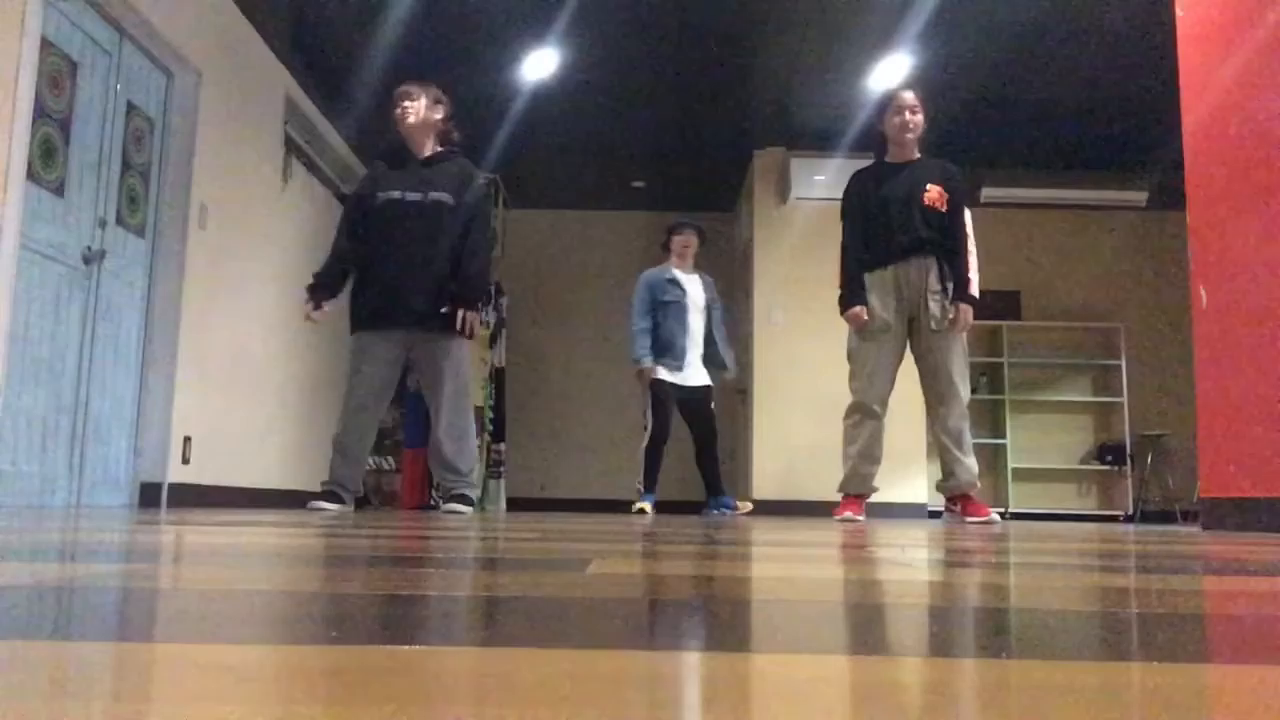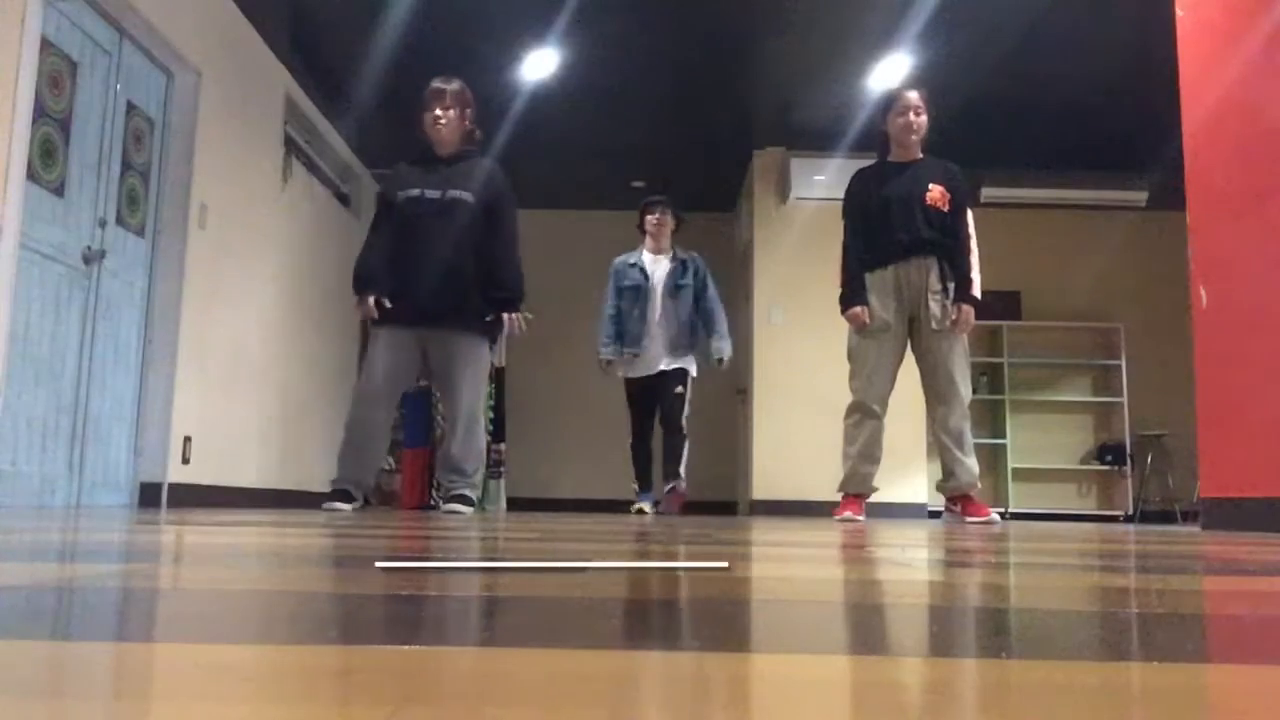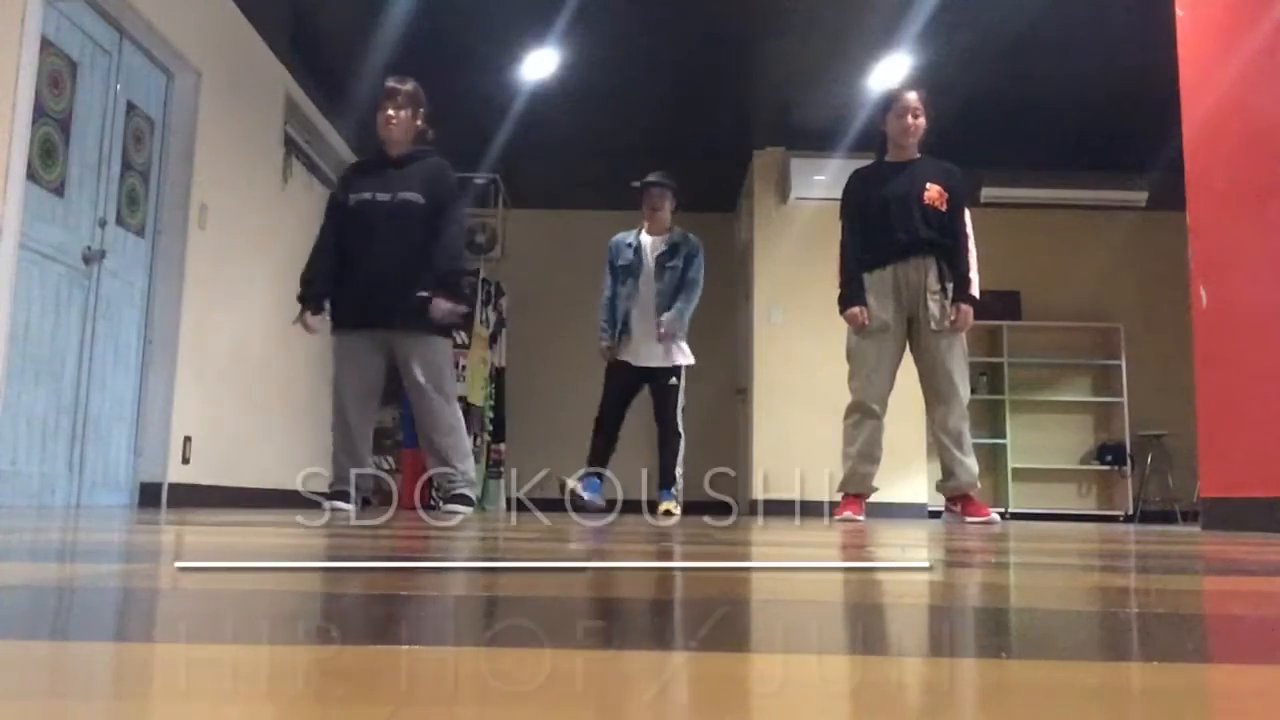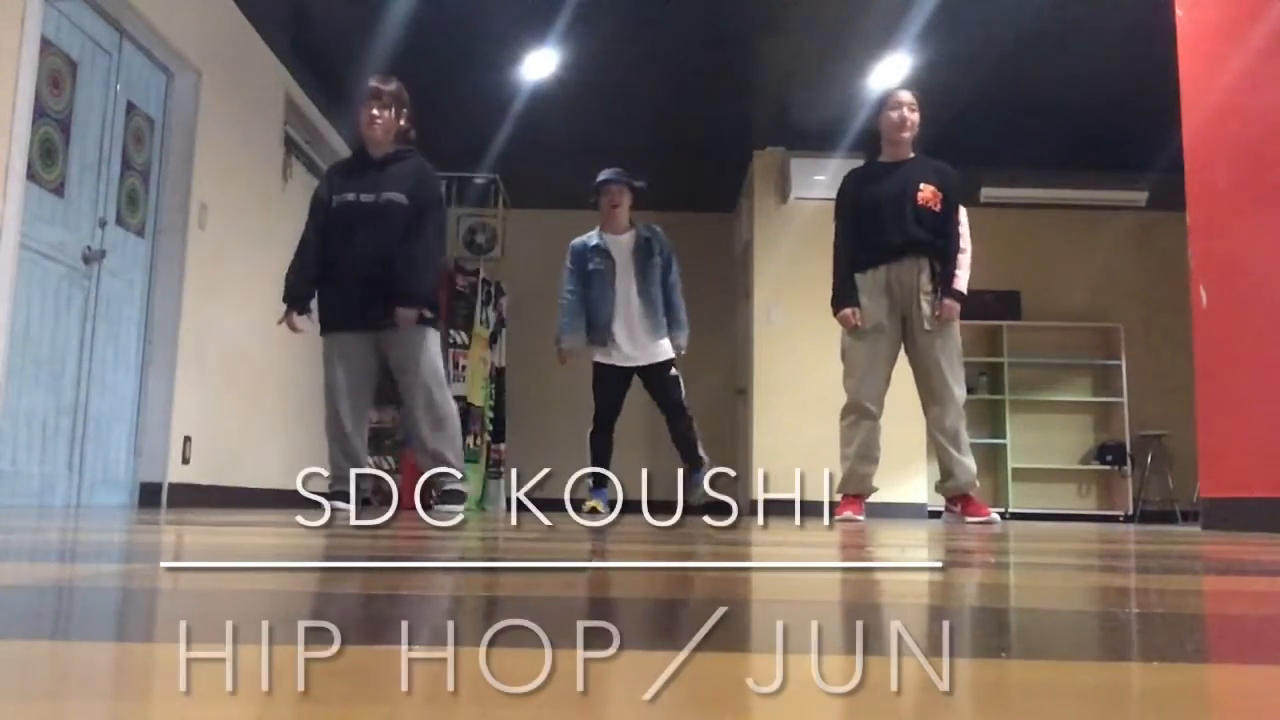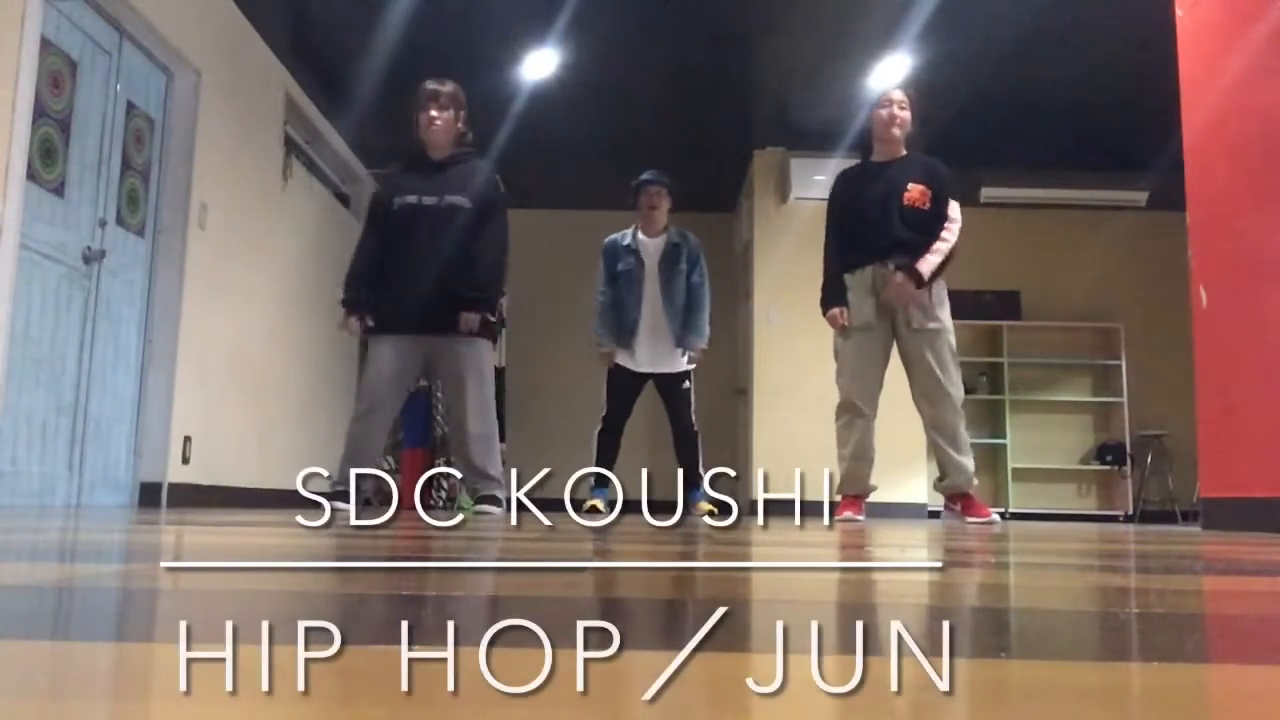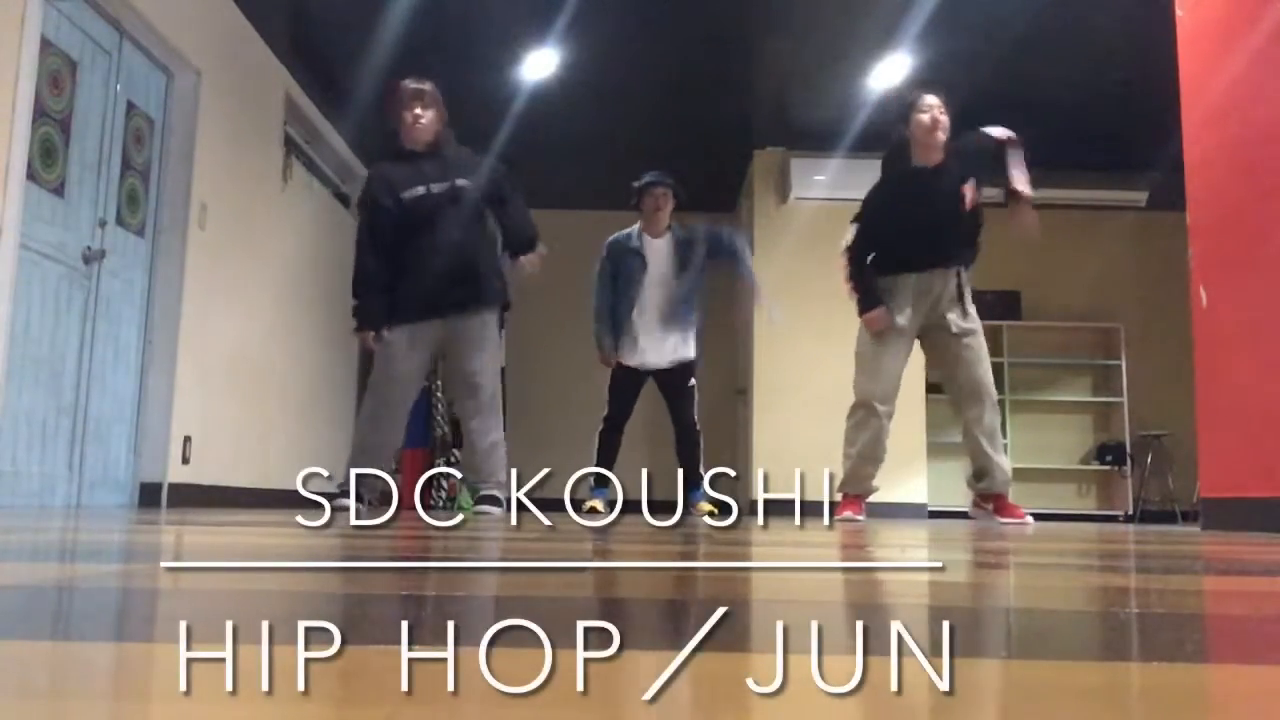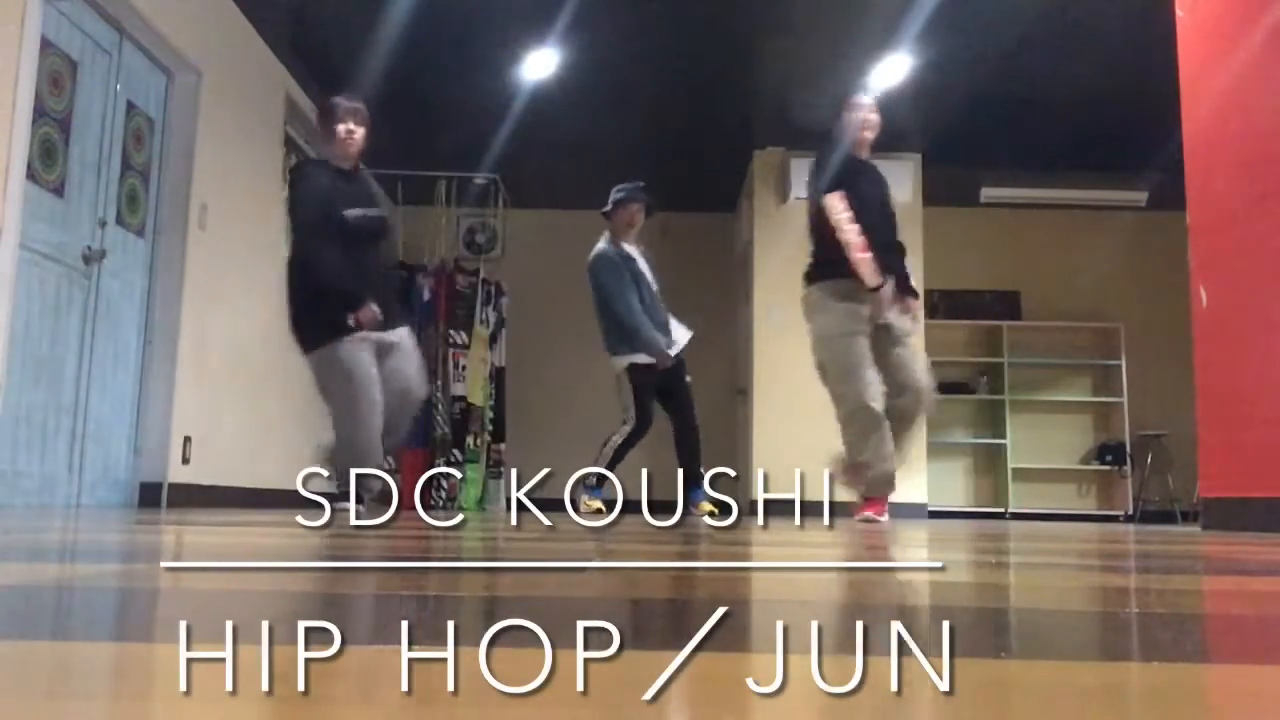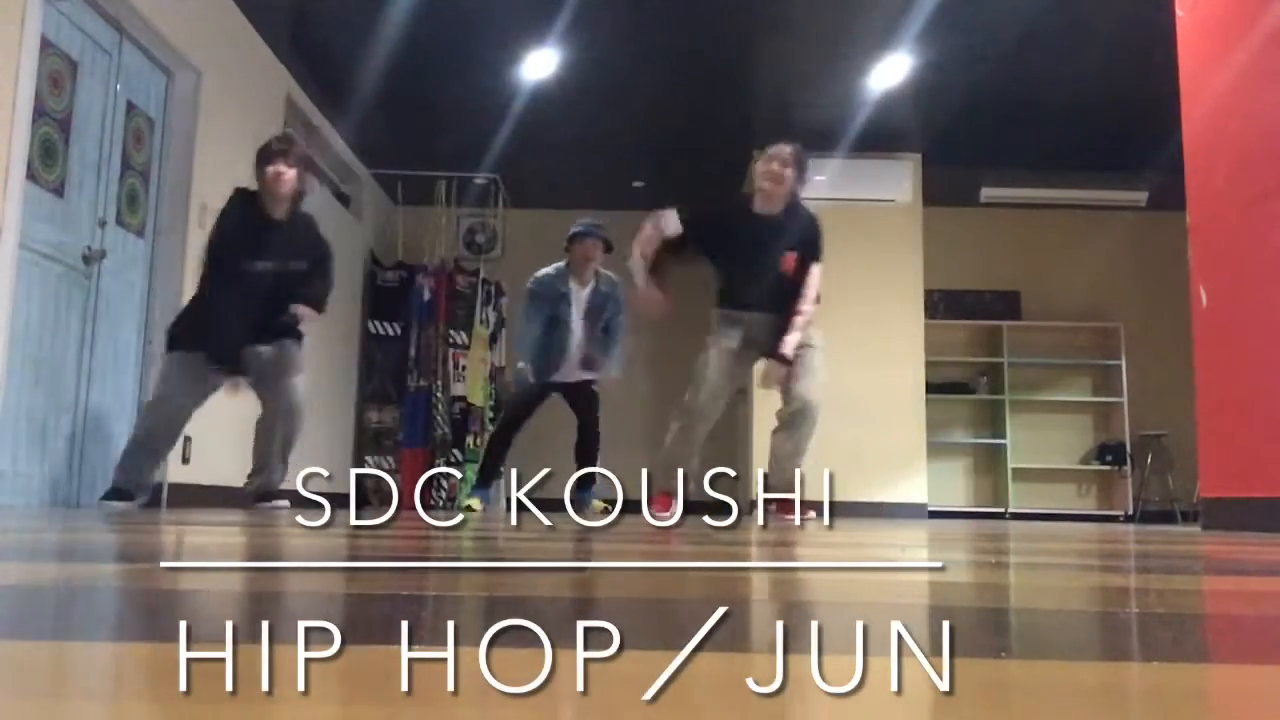
dt=0.5s
person 1, frame 1
left shoulder: (945, 176)
right shoulder: (863, 181)
left elbow: (960, 240)
right elbow: (851, 245)
left wrist: (965, 294)
right wrist: (851, 298)
left hip: (936, 286)
right hip: (879, 287)
left knee: (950, 396)
right knee: (867, 395)
left ankle: (960, 493)
right ankle: (854, 494)
person 1, frame 2
left shoulder: (948, 176)
right shoulder: (865, 181)
left elbow: (962, 240)
right elbow: (853, 244)
left wrist: (966, 295)
right wrist: (852, 297)
left hip: (937, 286)
right hip: (881, 287)
left knee: (951, 396)
right knee: (868, 396)
left ankle: (961, 493)
right ankle: (855, 494)
person 1, frame 3
left shoulder: (946, 176)
right shoulder: (863, 180)
left elbow: (961, 239)
right elbow: (850, 244)
left wrist: (965, 294)
right wrist: (851, 297)
left hip: (936, 286)
right hip: (879, 287)
left knee: (950, 395)
right knee: (867, 395)
left ankle: (960, 493)
right ankle: (854, 493)
person 1, frame 4
left shoulder: (940, 175)
right shoulder: (857, 181)
left elbow: (957, 238)
right elbow: (844, 245)
left wrist: (954, 290)
right wrist: (843, 298)
left hip: (929, 285)
right hip: (872, 285)
left knee: (945, 394)
right knee: (863, 394)
left ankle: (960, 493)
right ankle: (854, 493)
person 1, frame 5
left shoulder: (931, 171)
right shoulder: (849, 181)
left elbow: (950, 229)
right elbow: (834, 245)
left wrist: (919, 272)
right wrist: (832, 298)
left hip: (920, 284)
right hip: (861, 287)
left knee: (941, 392)
right knee: (855, 395)
left ankle: (960, 491)
right ankle: (853, 493)
person 1, frame 6
left shoulder: (966, 155)
right shoulder: (890, 187)
left elbow: (1003, 139)
right elbow: (855, 249)
left wrist: (1019, 188)
right wrist: (867, 302)
left hip: (948, 290)
right hip: (893, 293)
left knee: (978, 391)
right knee: (873, 395)
left ankle: (992, 493)
right ankle: (852, 494)
person 1, frame 7
left shoulder: (874, 176)
right shoulder: (832, 165)
right elbow: (844, 224)
left wrist: (906, 288)
right wrist: (875, 284)
left hip: (883, 295)
right hip: (836, 294)
left knee: (915, 390)
right knee: (862, 400)
left ankle: (862, 470)
right ankle: (876, 491)
person 1, frame 8
left shoulder: (804, 226)
right shoulder: (724, 213)
left elbow: (807, 296)
right elbow: (662, 226)
left wrist: (785, 354)
right wrist: (643, 276)
left hip: (787, 327)
right hip: (736, 321)
left knee: (803, 401)
right knee: (699, 403)
left ankle: (779, 494)
right ankle: (666, 489)
person 2, frame 1
left shoulder: (464, 176)
right shoulder: (378, 176)
left elbow: (478, 243)
right elbow: (350, 240)
left wrist: (470, 297)
right wrist: (323, 288)
left hip: (442, 314)
right hip: (378, 312)
left knee: (450, 407)
right knee: (359, 403)
left ankle: (458, 492)
right ankle: (340, 488)
person 2, frame 2
left shoulder: (486, 176)
right shoulder: (402, 175)
left elbow: (502, 244)
right elbow: (380, 236)
left wrist: (508, 301)
right wrist: (368, 285)
left hip: (463, 314)
right hip: (399, 310)
left knee: (464, 407)
right knee: (371, 399)
left ankle: (460, 490)
right ankle: (349, 486)
person 2, frame 3
left shoulder: (437, 174)
right shoulder: (354, 176)
left elbow: (450, 239)
right elbow: (330, 242)
left wrist: (446, 289)
right wrist: (313, 296)
left hip: (420, 312)
right hip: (356, 312)
left knee: (437, 404)
right knee: (351, 405)
left ankle: (459, 489)
right ankle: (348, 489)
person 2, frame 4
left shoulder: (419, 174)
right shoulder: (337, 177)
left elbow: (430, 243)
right elbow: (313, 241)
left wrist: (415, 296)
right wrist: (297, 296)
left hip: (408, 310)
right hip: (346, 312)
left knee: (429, 398)
right knee: (344, 405)
left ankle: (449, 484)
right ankle: (346, 489)
person 2, frame 5
left shoulder: (481, 177)
right shoulder: (396, 180)
left elbow: (491, 246)
right elbow: (371, 245)
left wrist: (479, 301)
right wrist: (356, 300)
left hip: (460, 319)
right hip: (396, 317)
left knee: (473, 409)
right knee: (373, 405)
left ankle: (487, 491)
right ankle: (348, 487)
person 2, frame 6
left shoulder: (468, 163)
right shoulder: (384, 178)
left elbow: (506, 202)
right elbow: (370, 251)
left wrist: (523, 244)
right wrist: (369, 314)
left hip: (473, 303)
right hip: (408, 311)
left knee: (481, 400)
right knee: (385, 401)
left ankle: (489, 488)
right ankle: (359, 486)
person 2, frame 7
left shoulder: (362, 186)
right shoulder: (312, 184)
right elbow: (315, 253)
left wrist: (386, 300)
right wrist: (354, 301)
left hip: (383, 317)
right hip: (334, 318)
left knee: (410, 391)
right knee: (363, 407)
left ankle: (357, 480)
right ankle: (362, 491)
person 2, frame 8
left shoulder: (306, 232)
right shoulder: (235, 221)
left elbow: (319, 277)
right elbow: (221, 294)
left wrist: (309, 303)
right wrist: (228, 359)
left hip: (271, 338)
right hip: (208, 337)
left knee: (286, 402)
right knee: (168, 407)
left ankle: (266, 484)
right ankle: (129, 484)
person 3, frame 1
left shoulder: (707, 285)
right shoulder: (652, 280)
left elbow: (716, 328)
right elbow: (641, 324)
left wrist: (726, 362)
right wrist: (644, 360)
left hip: (697, 375)
right hip: (664, 372)
left knee: (707, 437)
right knee: (658, 433)
left ankle: (717, 498)
right ankle: (647, 494)
person 3, frame 2
left shoulder: (691, 265)
right shoulder: (623, 266)
left elbow: (710, 306)
right elbow: (611, 312)
left wrist: (721, 344)
right wrist: (607, 350)
left hip: (676, 360)
right hip: (636, 363)
left knee: (674, 423)
right knee: (640, 431)
left ankle: (673, 486)
right ankle: (644, 494)
person 3, frame 3
left shoulder: (689, 246)
right shoulder: (621, 245)
left elbow: (691, 290)
right elbow: (610, 294)
left wrist: (672, 321)
right wrist: (606, 336)
left hip: (669, 351)
right hip: (626, 349)
left knee: (669, 423)
right knee: (608, 415)
left ankle: (669, 493)
right ankle: (592, 482)
person 3, frame 4
left shoulder: (655, 240)
right shoulder: (582, 248)
left elbow: (672, 287)
right elbow: (572, 296)
left wrist: (678, 332)
right wrist: (565, 337)
left hip: (655, 347)
right hip: (609, 351)
left knee: (677, 411)
right knee: (603, 420)
left ankle: (697, 475)
right ankle: (599, 492)
person 3, frame 5
left shoulder: (688, 245)
right shoulder: (615, 247)
left elbow: (700, 294)
right elbow: (606, 298)
left wrist: (698, 339)
right wrist: (605, 341)
left hip: (674, 354)
right hip: (627, 354)
left knee: (685, 424)
right knee: (612, 421)
left ankle: (696, 493)
right ankle: (600, 491)
person 3, frame 6
left shoulder: (694, 239)
right shoulder: (619, 246)
left elbow: (731, 243)
right elbow: (603, 295)
left wrist: (747, 270)
right wrist: (604, 341)
left hip: (677, 350)
right hip: (630, 352)
left knee: (686, 423)
right knee: (613, 420)
left ankle: (696, 493)
right ankle: (599, 491)
person 3, frame 7
left shoulder: (636, 252)
right shoulder: (604, 257)
right elbow: (625, 307)
right wrist: (656, 344)
left hip: (667, 351)
right hip: (633, 355)
left knee: (687, 418)
right knee: (638, 422)
left ankle: (695, 494)
right ankle: (591, 489)
person 3, frame 8
left shoulder: (610, 287)
right shoulder: (545, 282)
left elbow: (615, 331)
right elbow: (529, 326)
left wrist: (606, 364)
right wrist: (524, 370)
left hip: (581, 372)
right hip: (539, 369)
left knee: (590, 424)
right knee: (509, 423)
left ankle: (586, 493)
right ankle: (481, 490)
